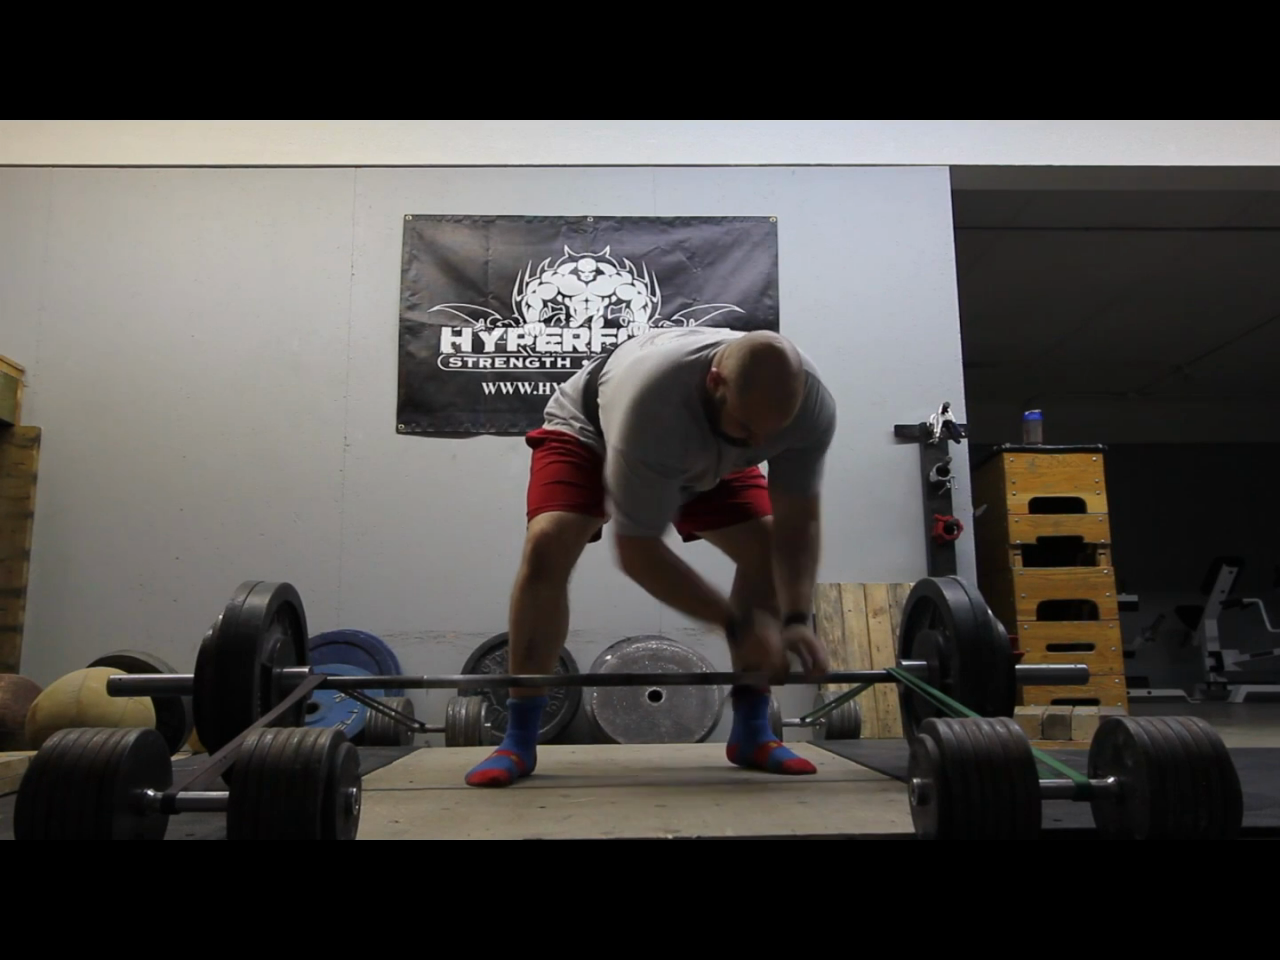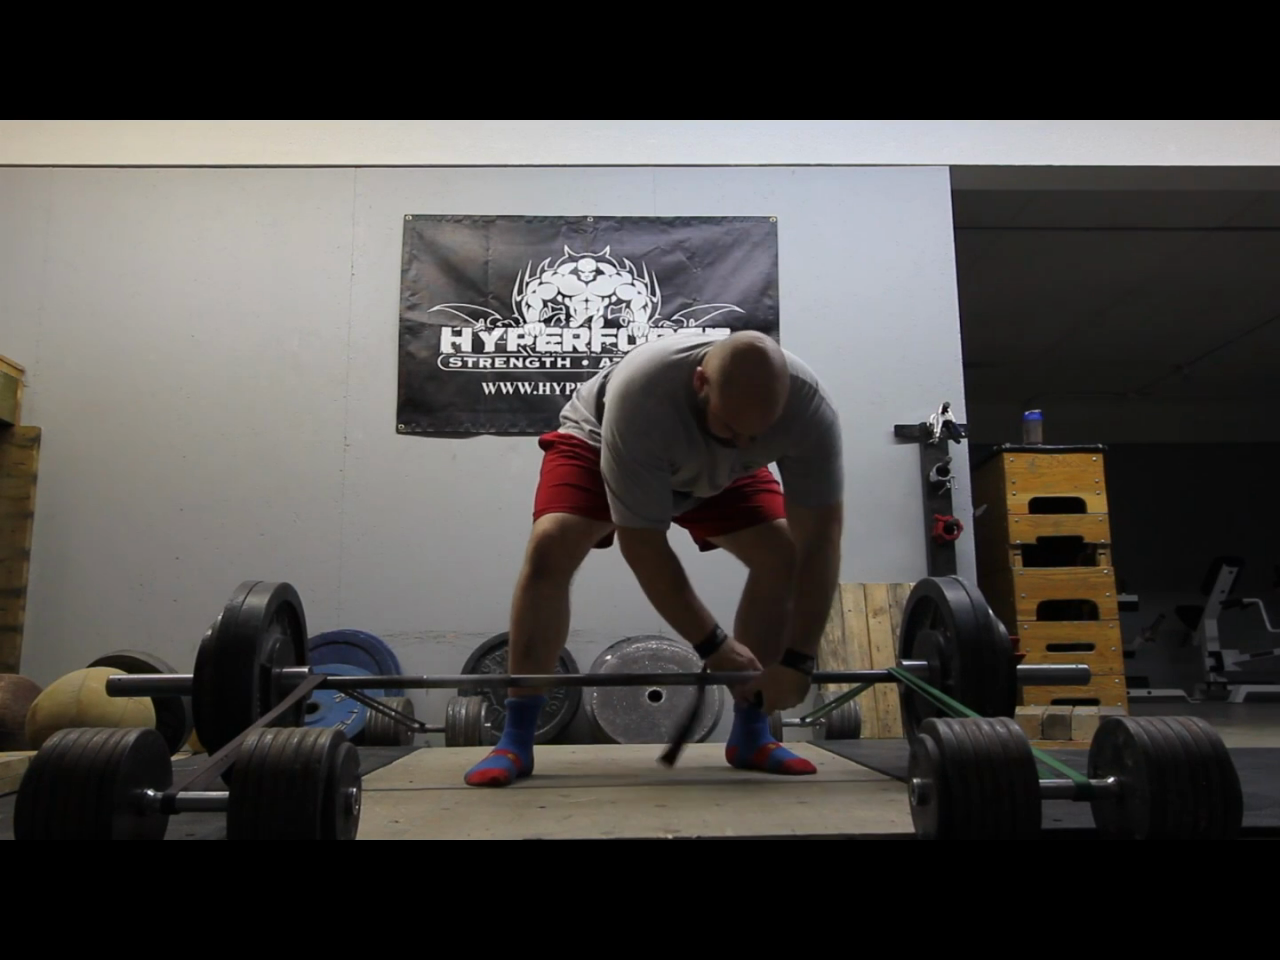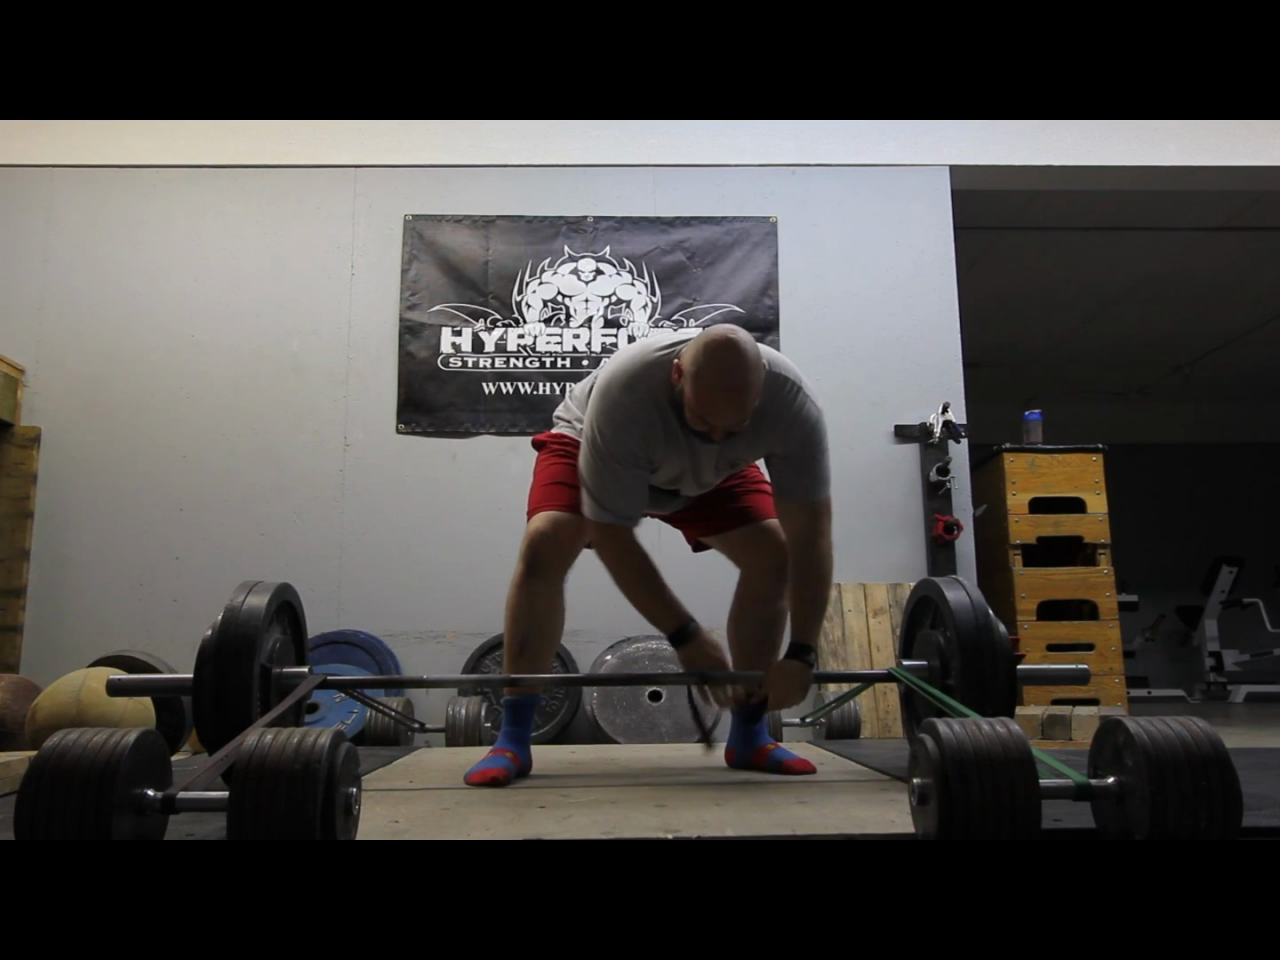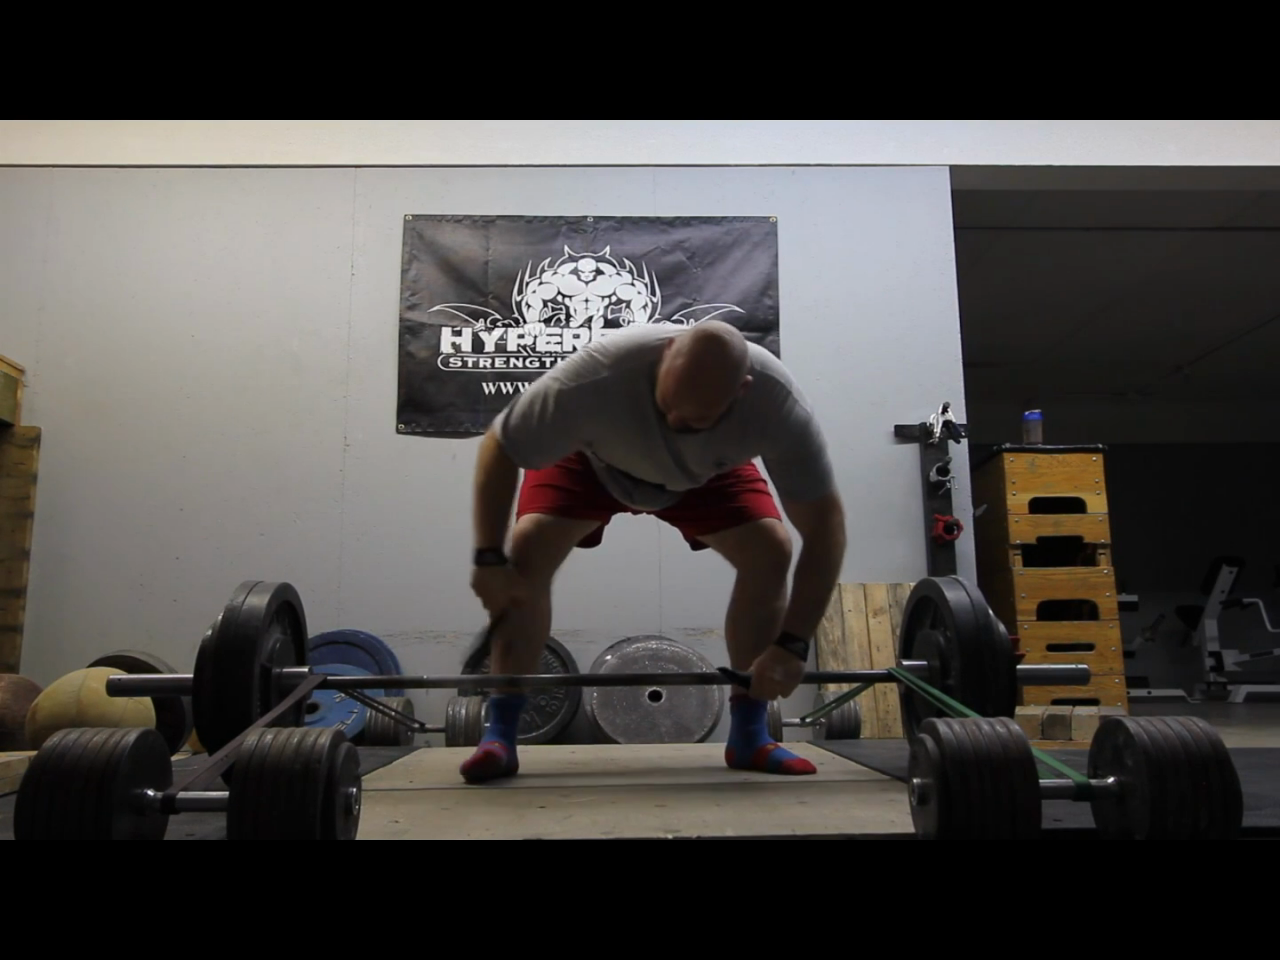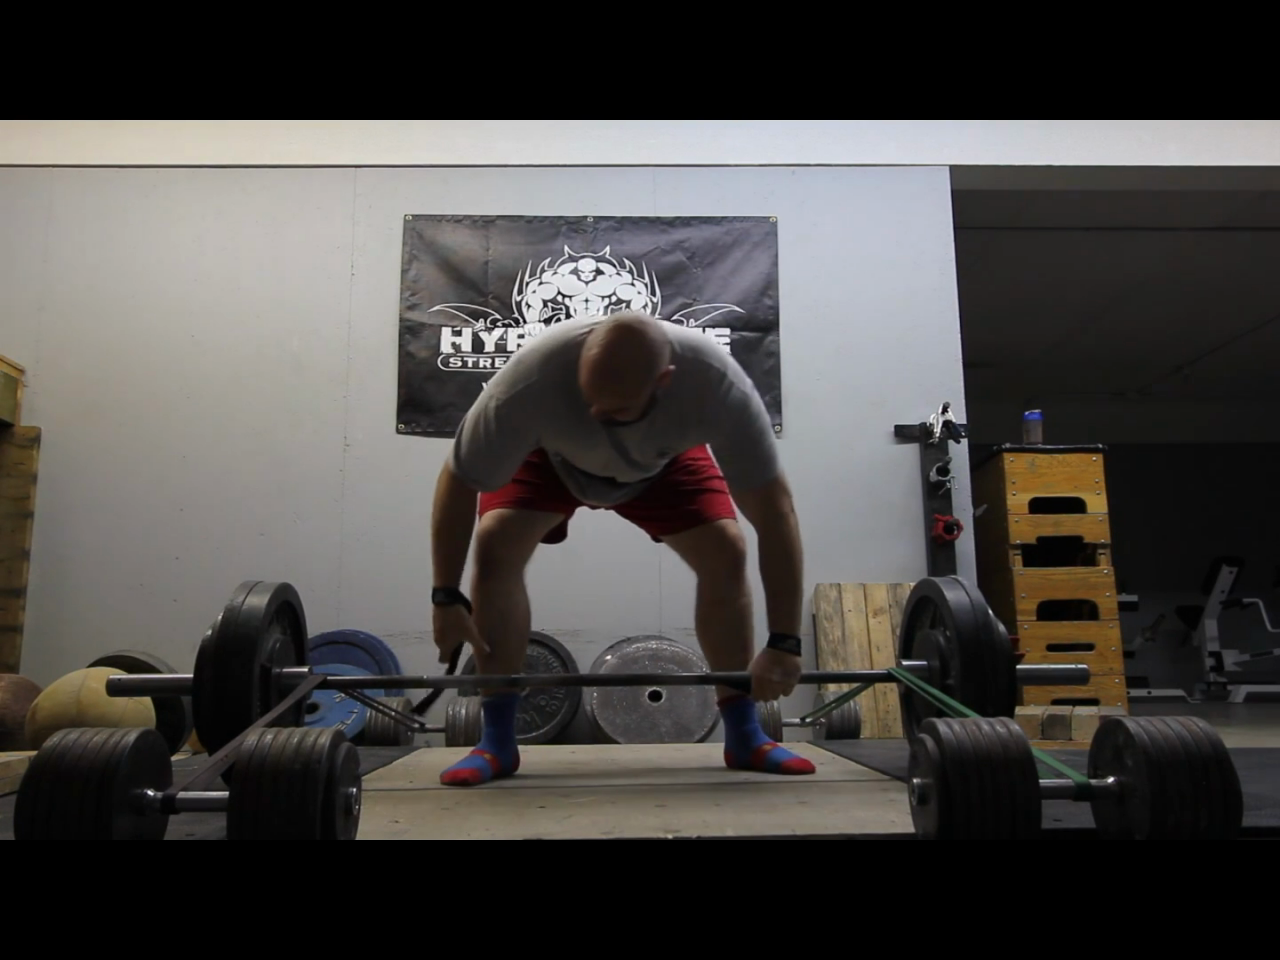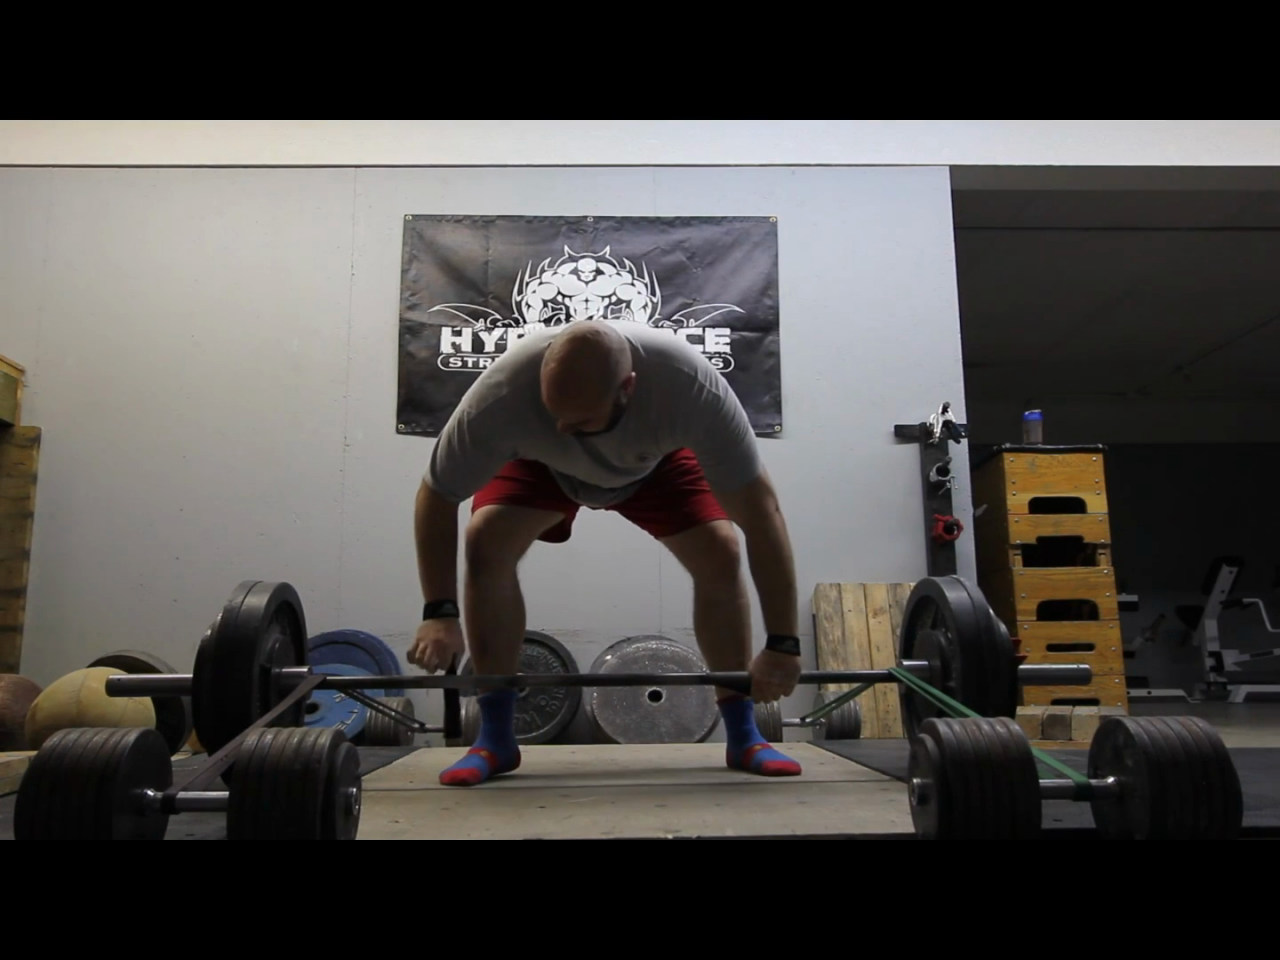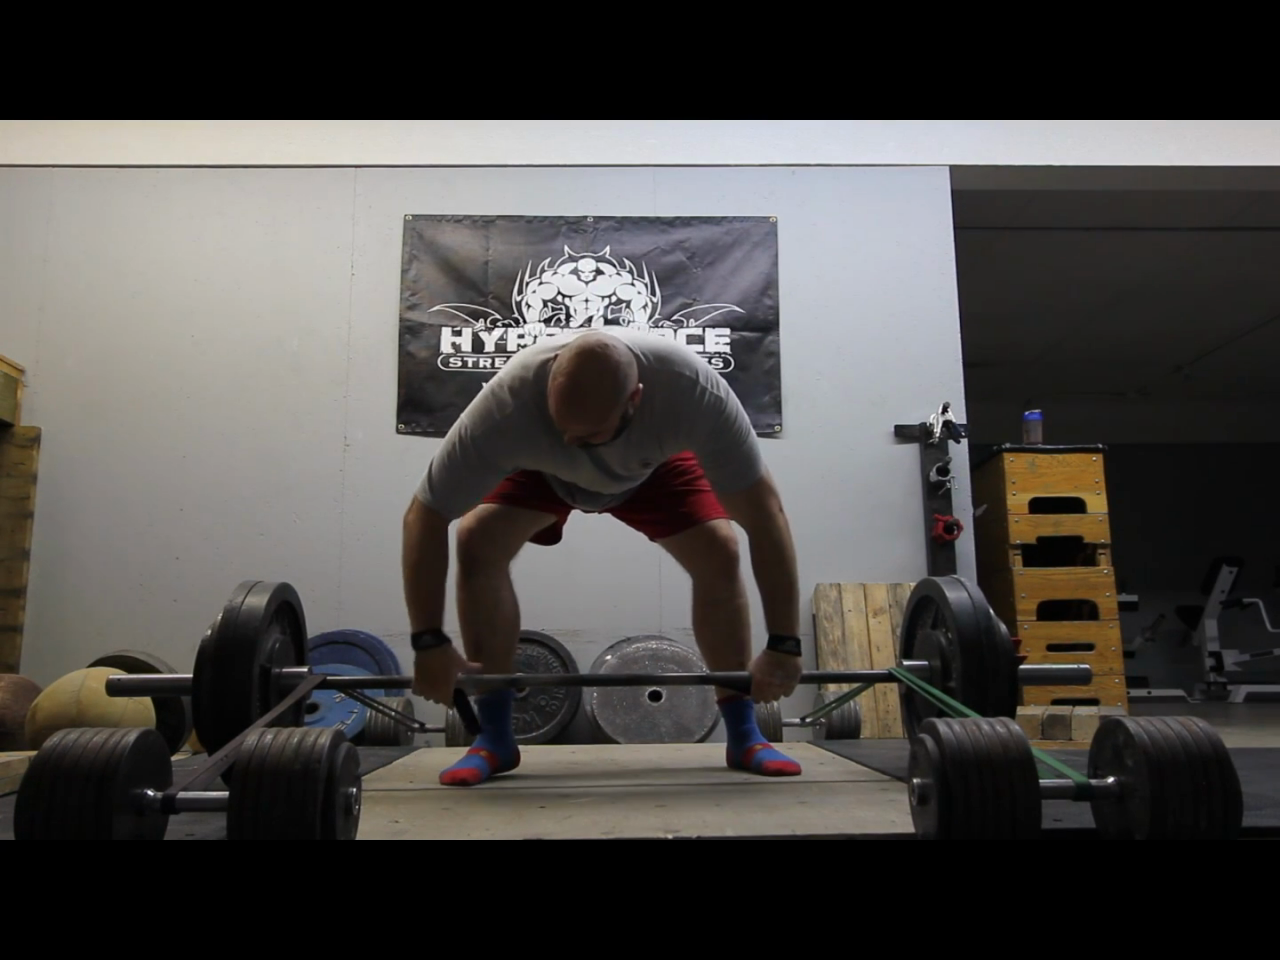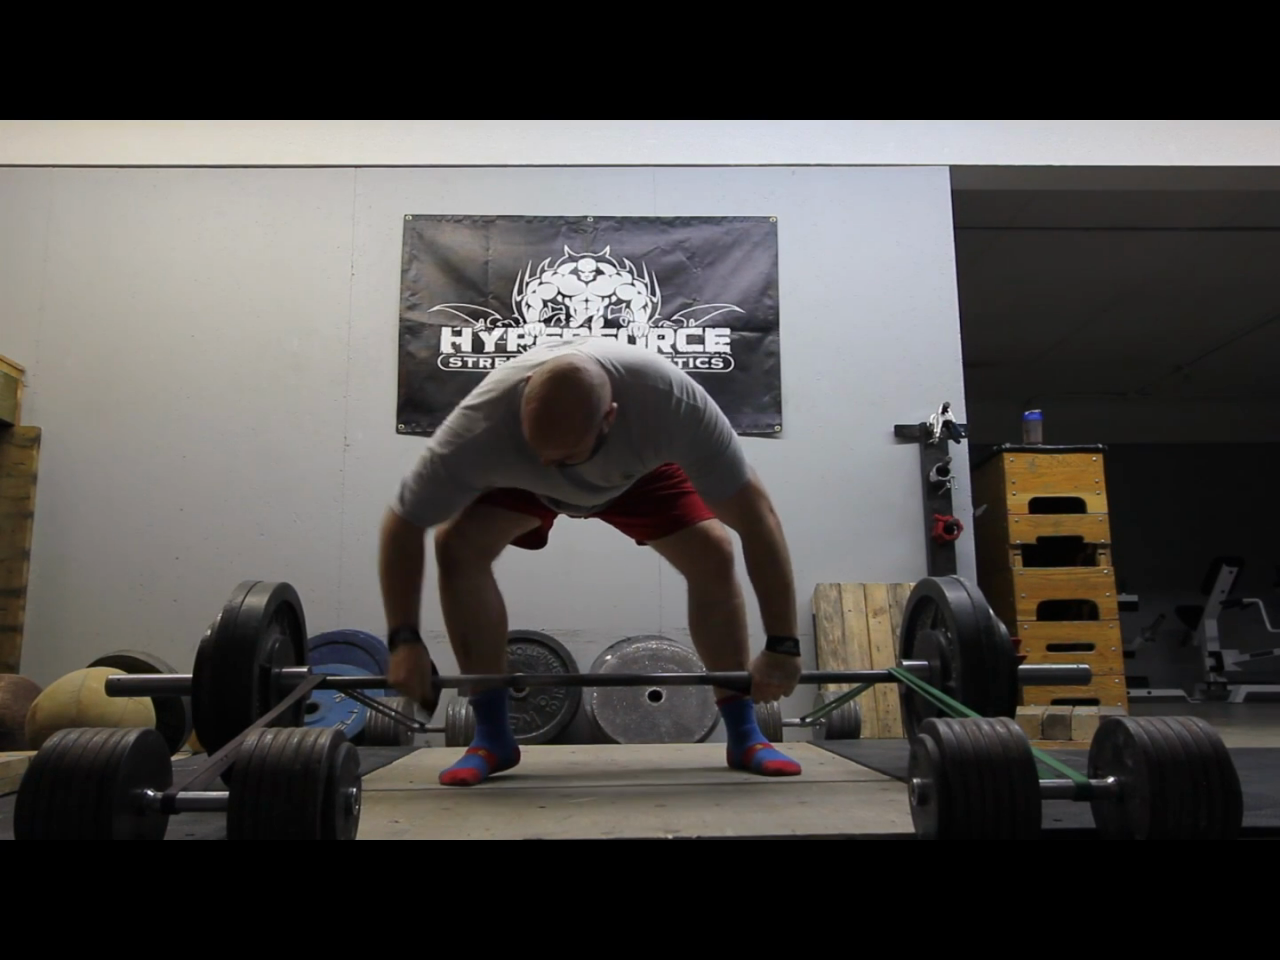
dt=0.4s
person 1, frame 1
left shoulder: (810, 403)
right shoulder: (652, 403)
left elbow: (797, 517)
right elbow: (638, 553)
left wrist: (797, 620)
right wrist: (741, 625)
right hip: (588, 427)
left knee: (768, 545)
right knee: (547, 545)
left ankle: (751, 731)
right ankle: (518, 739)
person 1, frame 2
left shoulder: (810, 408)
right shoulder: (642, 397)
left elbow: (819, 541)
right elbow: (643, 545)
left wrist: (799, 660)
right wrist: (714, 645)
right hip: (599, 435)
left knee: (782, 554)
right knee: (550, 546)
left ankle: (750, 735)
right ankle: (516, 739)
person 1, frame 3
left shoulder: (792, 403)
right shoulder: (625, 394)
left elbow: (810, 535)
right elbow: (610, 535)
left wrist: (801, 654)
right wrist: (685, 637)
right hip: (590, 447)
left knee: (774, 552)
right knee: (544, 545)
left ankle: (748, 734)
right ankle: (513, 738)
person 1, frame 4
left shoulder: (778, 402)
right shoulder: (599, 376)
left elbow: (825, 527)
right elbow: (499, 447)
left wrist: (792, 646)
right wrist: (489, 558)
right hip: (589, 454)
left knee: (771, 551)
right knee: (530, 546)
left ankle: (747, 734)
right ankle: (499, 731)
person 1, frame 5
left shoulder: (717, 384)
right shoulder: (533, 379)
left elbow: (774, 510)
right elbow: (458, 482)
left wrist: (785, 643)
right wrist: (448, 598)
left hip: (662, 461)
right hip: (547, 454)
left knee: (725, 553)
right knee: (496, 546)
left ankle: (743, 735)
right ankle: (497, 739)
person 1, frame 6
left shoulder: (691, 387)
right shoulder: (504, 392)
left elbow: (759, 510)
right elbow: (436, 497)
left wrist: (783, 644)
right wrist: (440, 613)
left hip: (657, 459)
right hip: (540, 460)
left knee: (720, 554)
right knee: (485, 544)
left ankle: (743, 735)
right ankle: (495, 737)
person 1, frame 7
left shoulder: (694, 392)
right shoulder: (507, 406)
left elbow: (764, 512)
right elbow: (425, 517)
left wrist: (784, 645)
right wrist: (429, 642)
left hip: (653, 463)
right hip: (535, 467)
left knee: (719, 554)
right knee: (478, 545)
left ankle: (743, 734)
right ankle: (494, 737)
person 1, frame 8
left shoulder: (672, 403)
right shoulder: (481, 425)
left elbow: (755, 514)
right elbow: (403, 523)
left wrist: (782, 646)
right wrist: (403, 639)
left hip: (640, 469)
left knee: (713, 555)
right knee: (457, 546)
left ankle: (743, 734)
right ankle: (492, 736)
